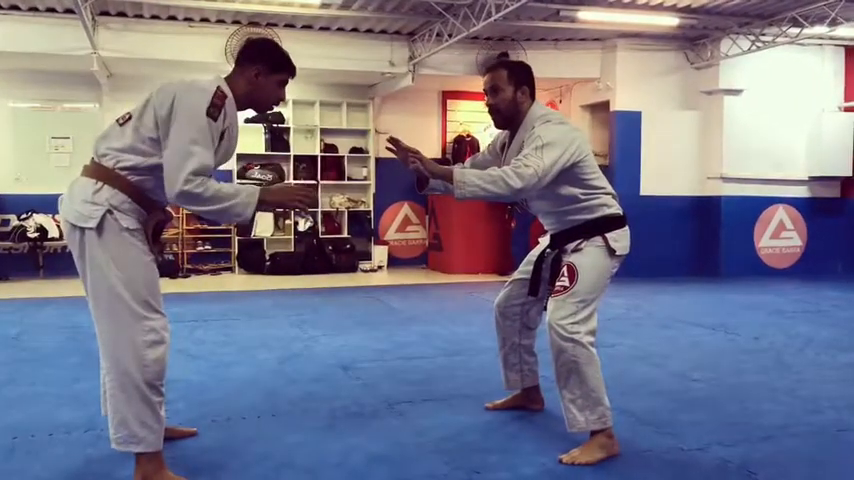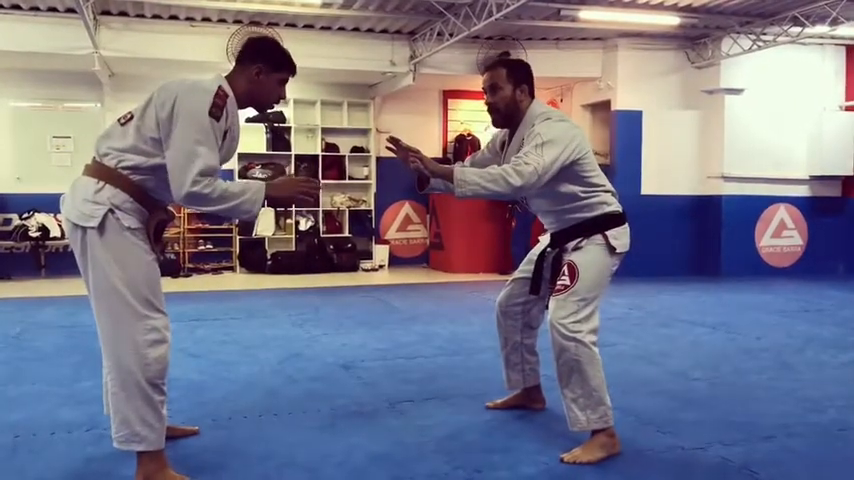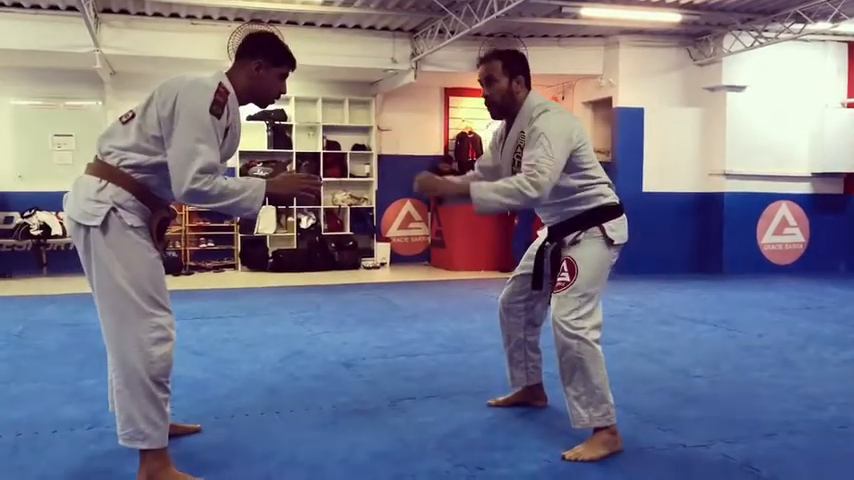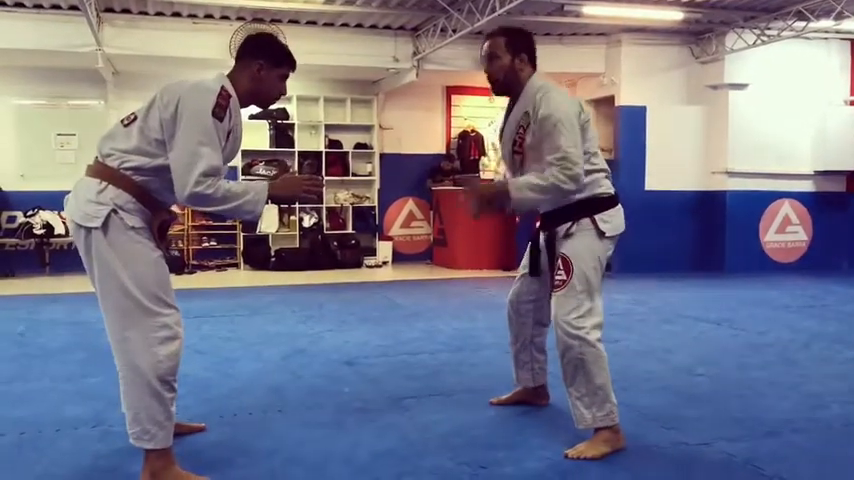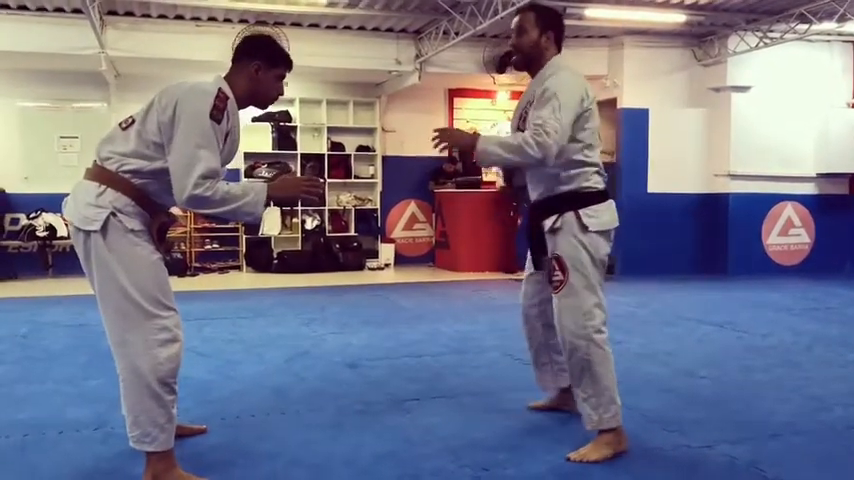
dt=0.3s
person 1, frame 1
left shoulder: (219, 109)
right shoulder: (202, 99)
left elbow: (187, 182)
right elbow: (187, 186)
left wrist: (261, 198)
right wrist: (262, 196)
left hip: (117, 209)
right hip: (104, 209)
left knee: (129, 329)
right knee: (139, 334)
left ankle: (141, 423)
person 1, frame 2
left shoulder: (220, 107)
right shoulder: (202, 98)
left elbow: (188, 183)
right elbow: (194, 188)
left wrist: (247, 195)
right wrist: (270, 190)
left hip: (119, 208)
right hip: (106, 208)
left knee: (130, 328)
right knee: (140, 333)
left ankle: (143, 422)
person 1, frame 3
left shoulder: (219, 102)
right shoulder: (204, 95)
left elbow: (191, 180)
right elbow: (194, 185)
left wrist: (259, 190)
right wrist: (269, 187)
left hip: (120, 206)
right hip: (108, 207)
left knee: (136, 326)
right knee: (146, 331)
left ankle: (148, 419)
person 1, frame 4
left shoulder: (219, 104)
right shoulder: (206, 98)
left elbow: (189, 182)
right elbow: (197, 188)
left wrist: (236, 198)
right wrist: (271, 190)
left hip: (121, 208)
right hip: (109, 208)
left knee: (144, 325)
right knee: (154, 332)
left ankle: (154, 419)
person 1, frame 5
left shoulder: (215, 105)
right shoulder: (205, 100)
left elbow: (184, 183)
right elbow: (196, 190)
left wrist: (244, 197)
right wrist: (270, 191)
left hip: (119, 211)
right hip: (108, 212)
left knee: (147, 329)
right knee: (154, 335)
left ankle: (157, 422)
person 2, frame 1
left shoulder: (553, 132)
right shoulder: (510, 137)
left elbow: (518, 181)
right elbow: (471, 171)
left wrist: (441, 172)
right wrist: (425, 170)
left hip: (597, 237)
right hip: (560, 238)
left knee: (566, 324)
right knee: (512, 307)
left ankle: (602, 434)
right ankle: (528, 391)
person 2, frame 2
left shoulder: (552, 130)
right shoulder: (510, 135)
left elbow: (518, 179)
right elbow: (471, 170)
left wrist: (441, 170)
right wrist: (425, 170)
left hip: (596, 235)
right hip: (560, 236)
left knee: (568, 323)
right knee: (513, 306)
left ankle: (603, 433)
right ankle: (529, 390)
person 2, frame 3
left shoulder: (548, 122)
right shoulder: (509, 128)
left elbow: (532, 187)
right elbow: (485, 176)
left wrist: (459, 191)
right wrist: (445, 185)
left hip: (592, 228)
right hip: (559, 229)
left knee: (572, 322)
right knee: (516, 304)
left ankle: (605, 431)
right ankle: (530, 387)
person 2, frame 4
left shoulder: (552, 104)
right shoulder: (516, 109)
left elbow: (568, 175)
left wrist: (505, 191)
right wrist: (497, 196)
left hip: (588, 221)
right hip: (557, 222)
left knee: (573, 321)
right knee: (524, 303)
left ankle: (607, 428)
right ankle: (532, 386)
person 2, frame 5
left shoulder: (561, 83)
right shoulder: (541, 86)
left elbow: (540, 146)
left wrist: (476, 143)
right wrist: (488, 148)
left hip: (578, 216)
right hip: (556, 216)
left knee: (579, 320)
right knee: (536, 307)
left ankle: (609, 431)
right ankle: (565, 392)
